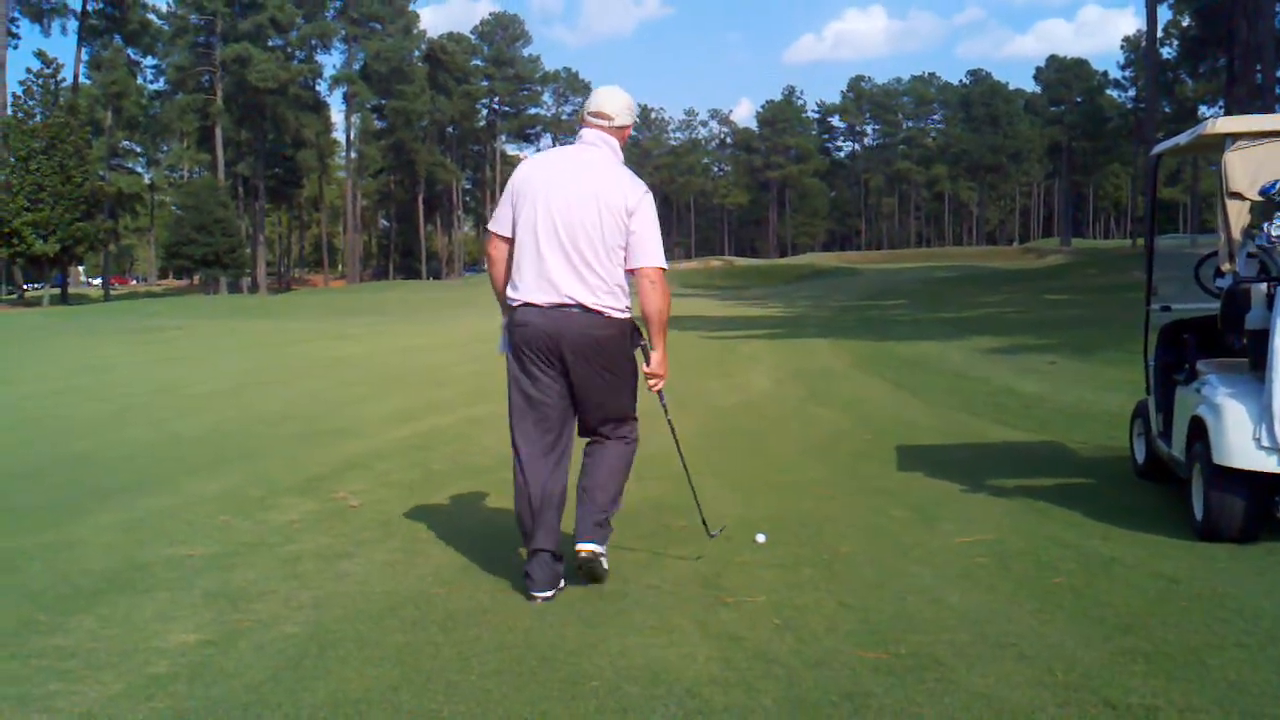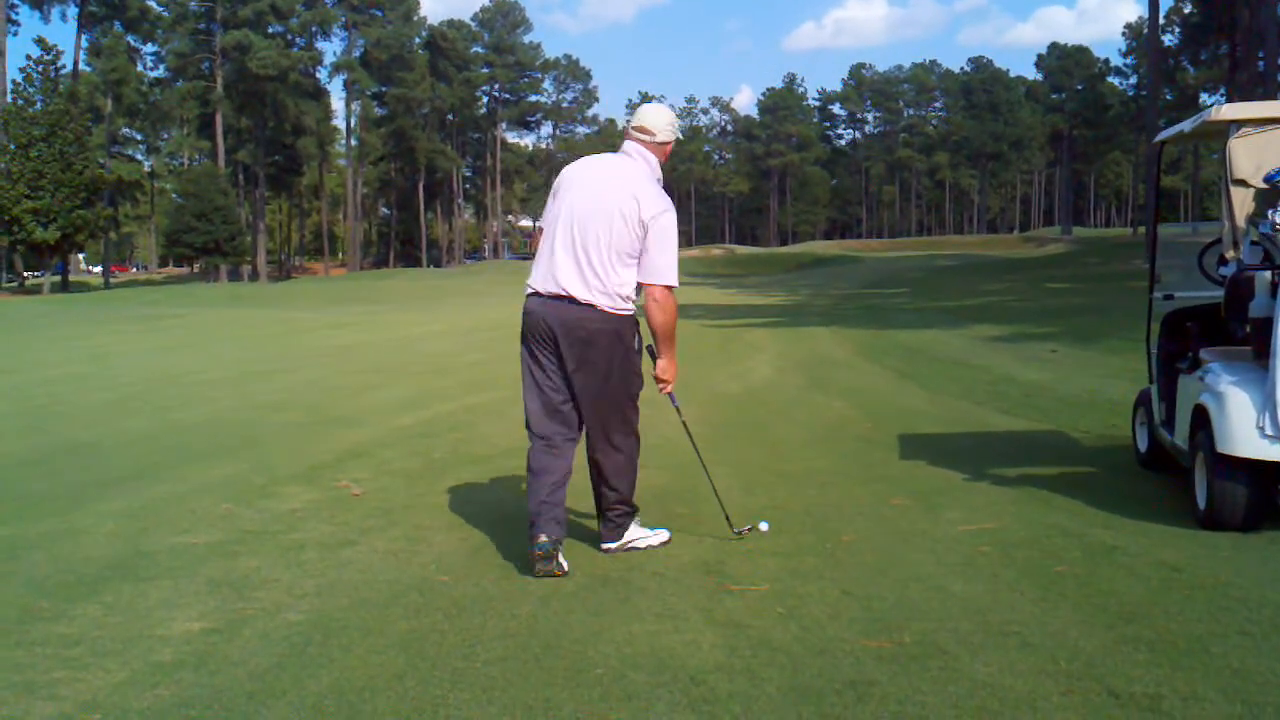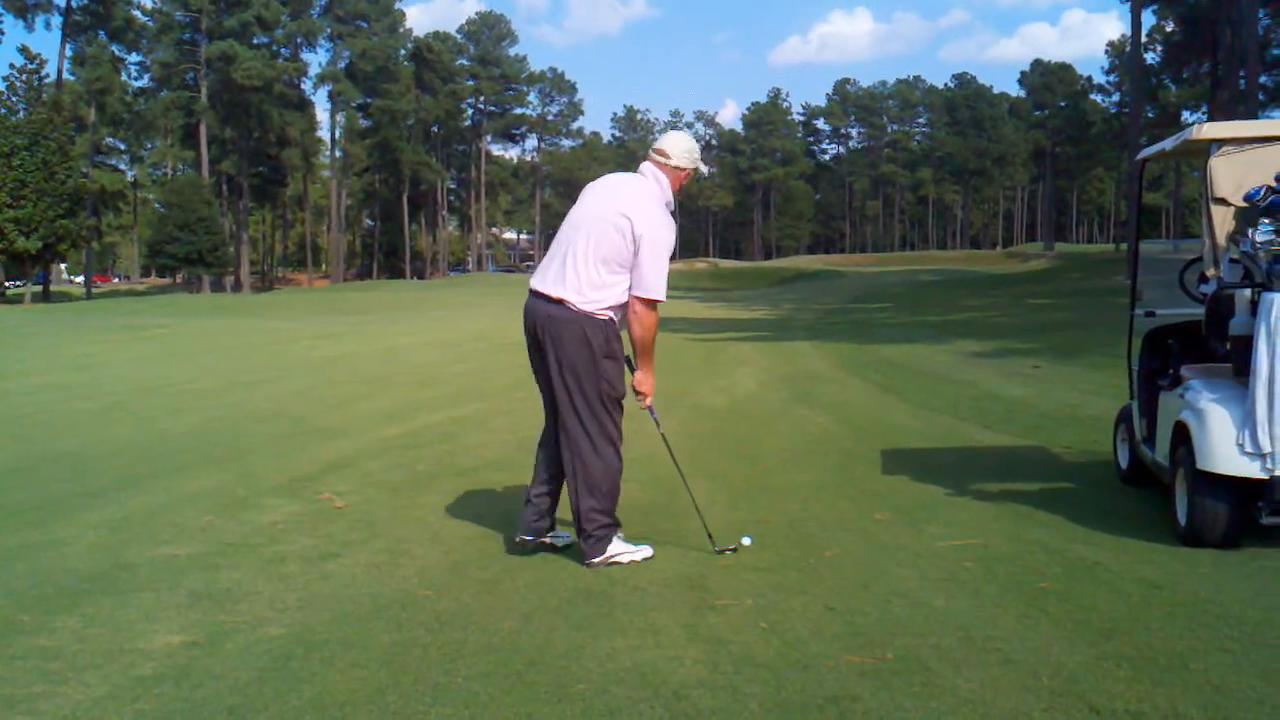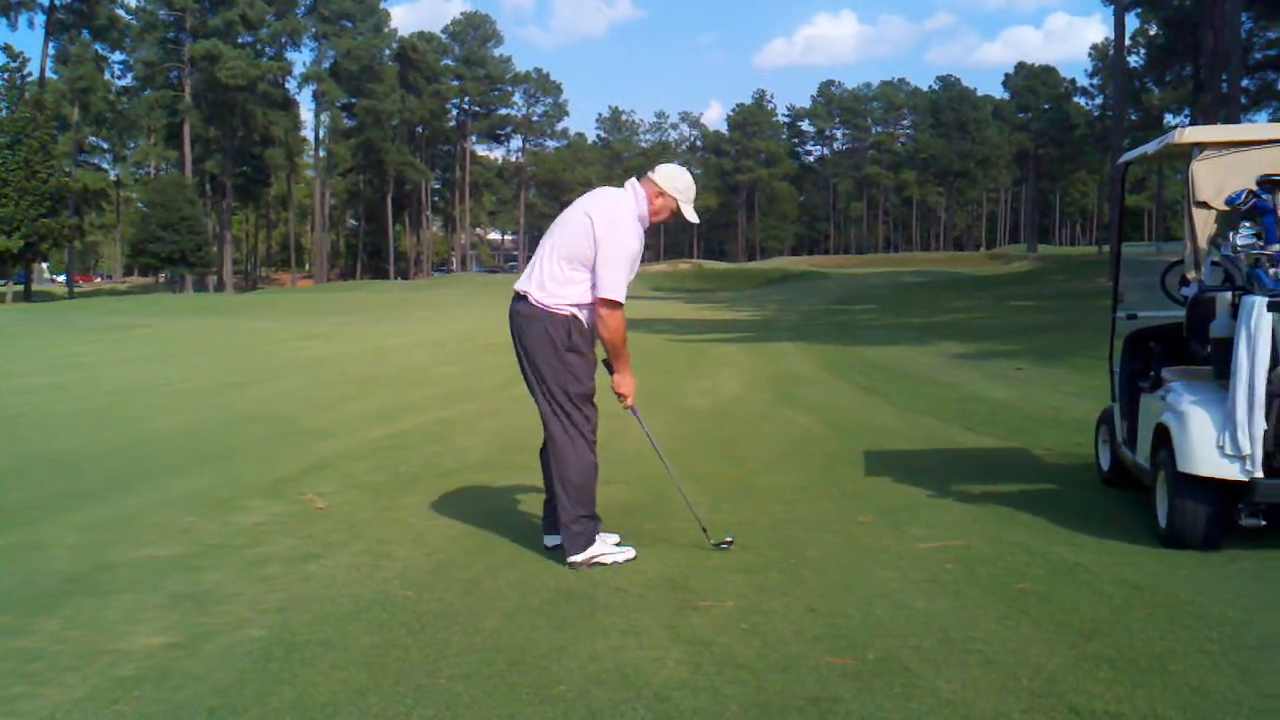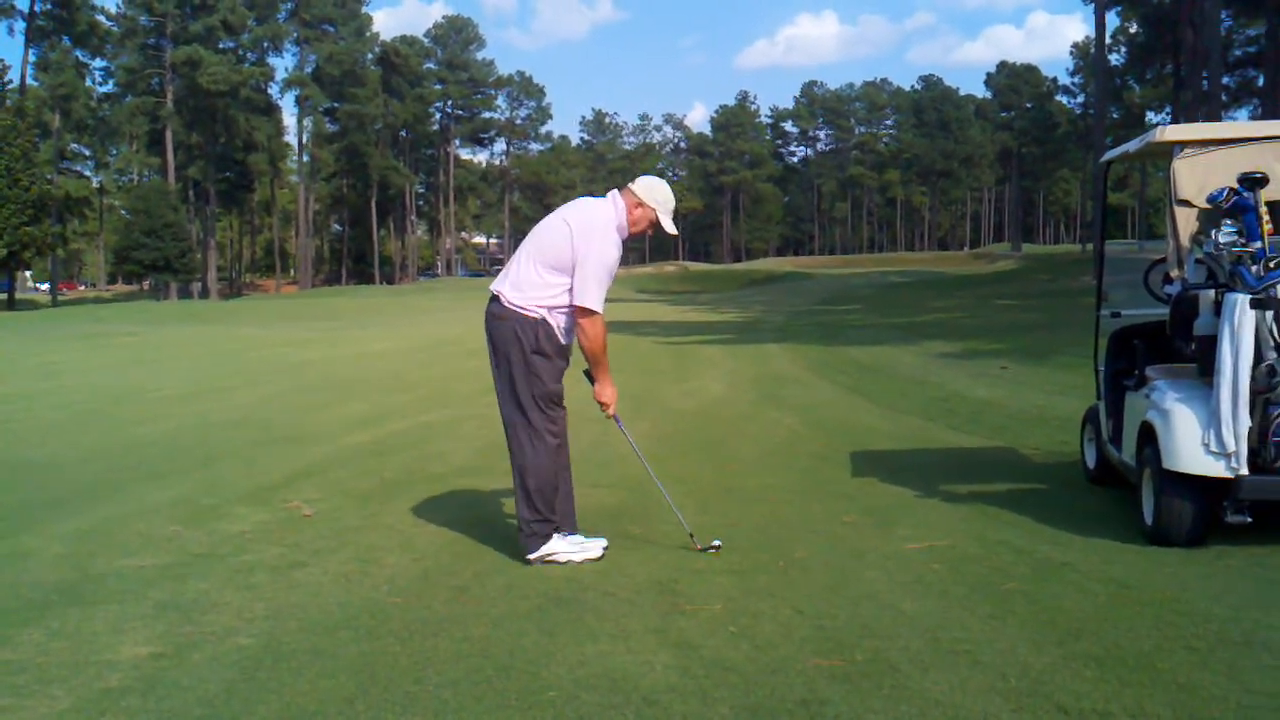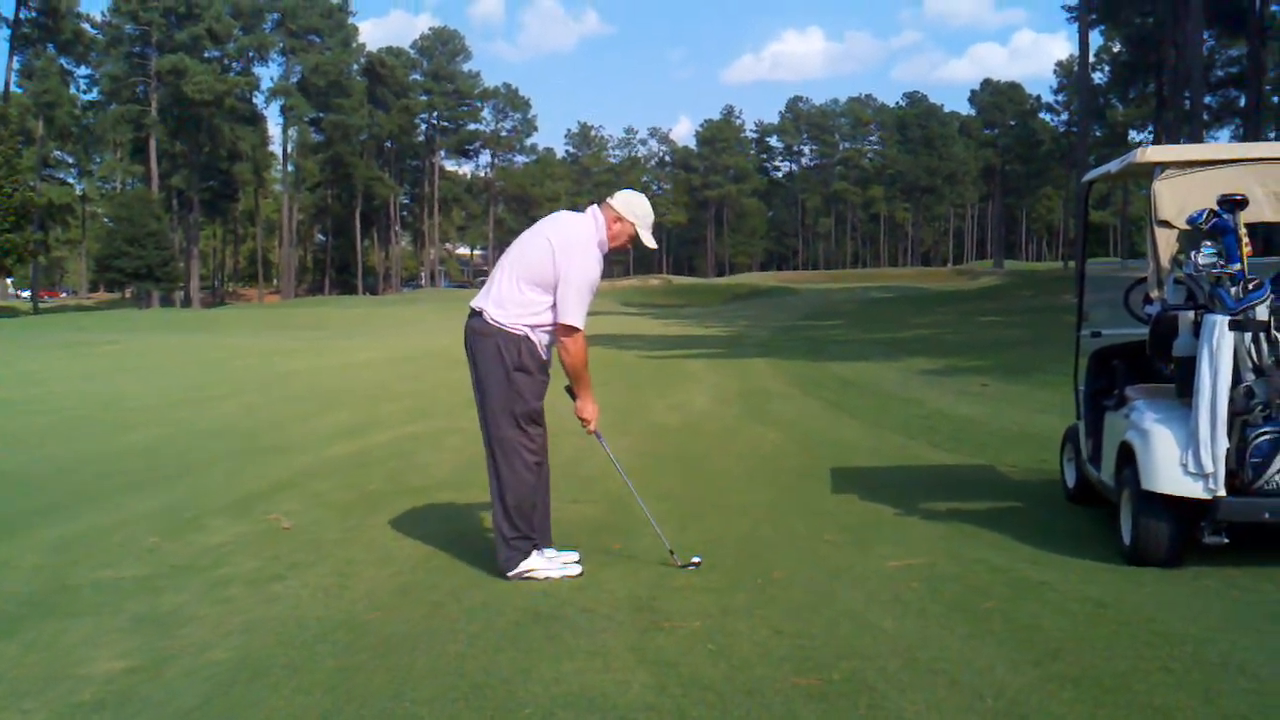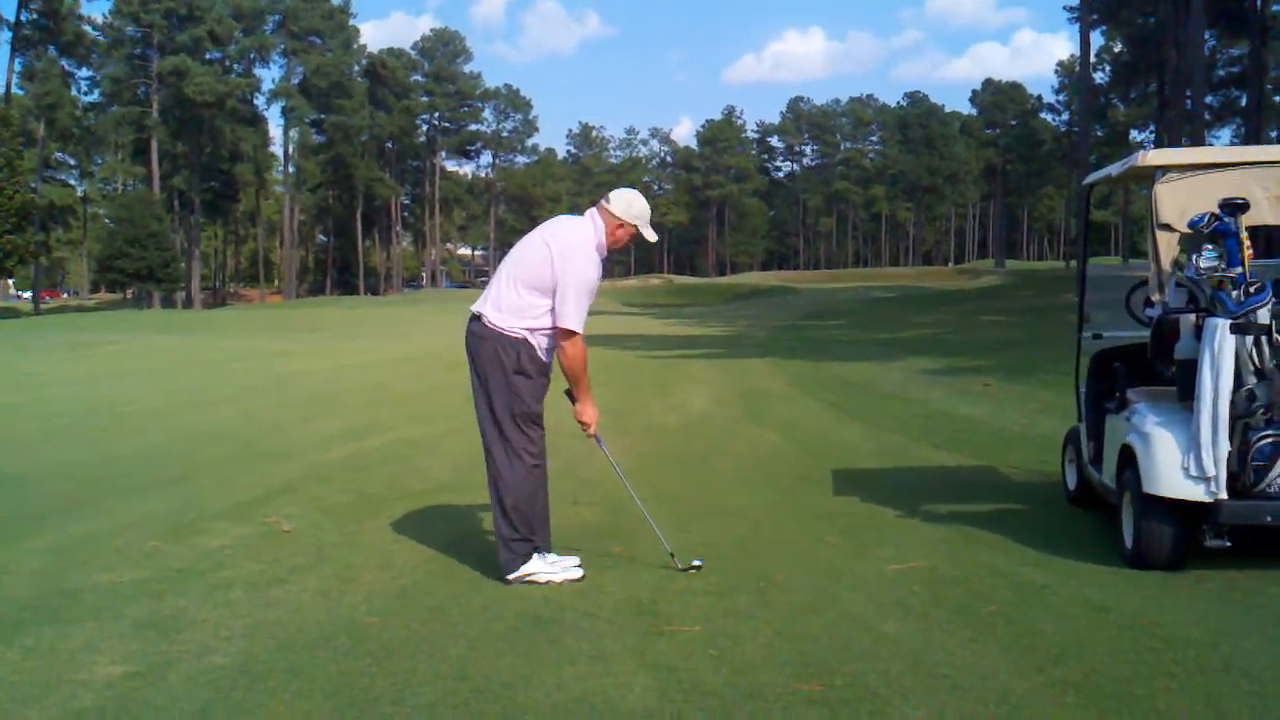
dt=0.4s
person 1, frame 1
left shoulder: (530, 168)
right shoulder: (631, 188)
left elbow: (495, 249)
right elbow: (650, 279)
left wrist: (511, 310)
right wrist: (658, 349)
left hip: (532, 324)
right hip: (600, 327)
left knee: (537, 447)
right knee: (612, 433)
left ankle: (542, 570)
right ankle: (591, 536)
person 1, frame 2
left shoulder: (576, 169)
right shoulder: (656, 201)
left elbow: (545, 239)
right elbow: (658, 293)
right wrist: (666, 356)
left hip: (541, 310)
right hip: (602, 322)
left knee: (551, 429)
right knee: (612, 429)
left ankle: (546, 535)
right ankle: (617, 527)
person 1, frame 3
left shoulder: (606, 184)
right shoulder: (657, 218)
right elbow: (642, 304)
right wrist: (645, 369)
left hip: (539, 307)
right hip: (582, 324)
left knee: (561, 424)
right knee: (594, 434)
left ankle: (537, 523)
right ankle: (598, 542)
person 1, frame 4
left shoulder: (607, 199)
right shoulder: (625, 225)
right elbow: (607, 308)
right wrist: (622, 370)
left hip: (535, 313)
right hip: (552, 322)
left knee: (564, 425)
right knee: (574, 429)
left ankle: (561, 525)
right ankle: (582, 541)
person 1, frame 5
left shoulder: (590, 209)
right shoulder: (604, 235)
right elbow: (587, 317)
right wrist: (603, 380)
left hip: (517, 317)
right hip: (525, 326)
left knee: (547, 428)
right knee: (541, 430)
left ankle: (556, 528)
right ankle: (541, 539)
person 1, frame 6
left shoulder: (569, 222)
right shoulder: (585, 251)
right elbow: (570, 334)
right wrist: (585, 396)
left hip: (497, 332)
right hip: (507, 341)
left knee: (527, 446)
right knee: (520, 448)
left ankle: (532, 544)
right ankle: (521, 555)
person 1, frame 7
left shoulder: (569, 227)
right shoulder: (583, 255)
right elbow: (569, 337)
right wrist: (584, 400)
left hip: (500, 337)
right hip: (507, 345)
left knee: (525, 450)
right knee: (520, 451)
left ankle: (531, 549)
right ankle: (522, 559)
